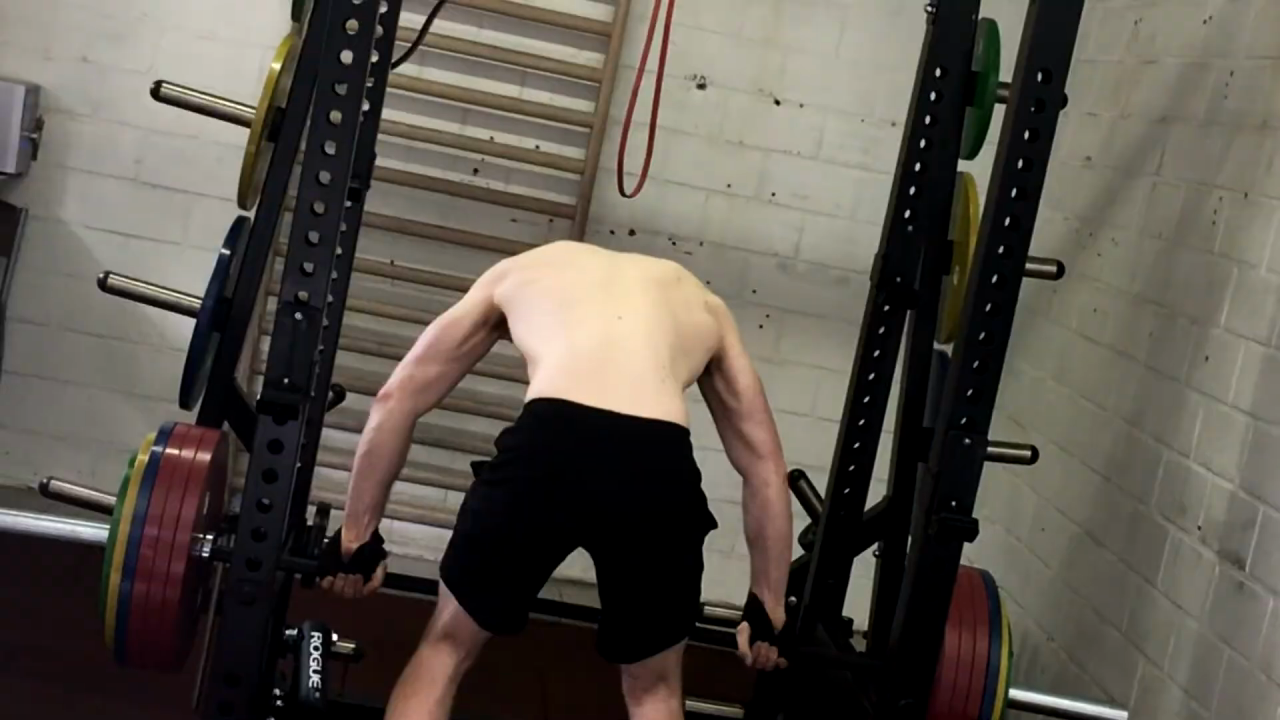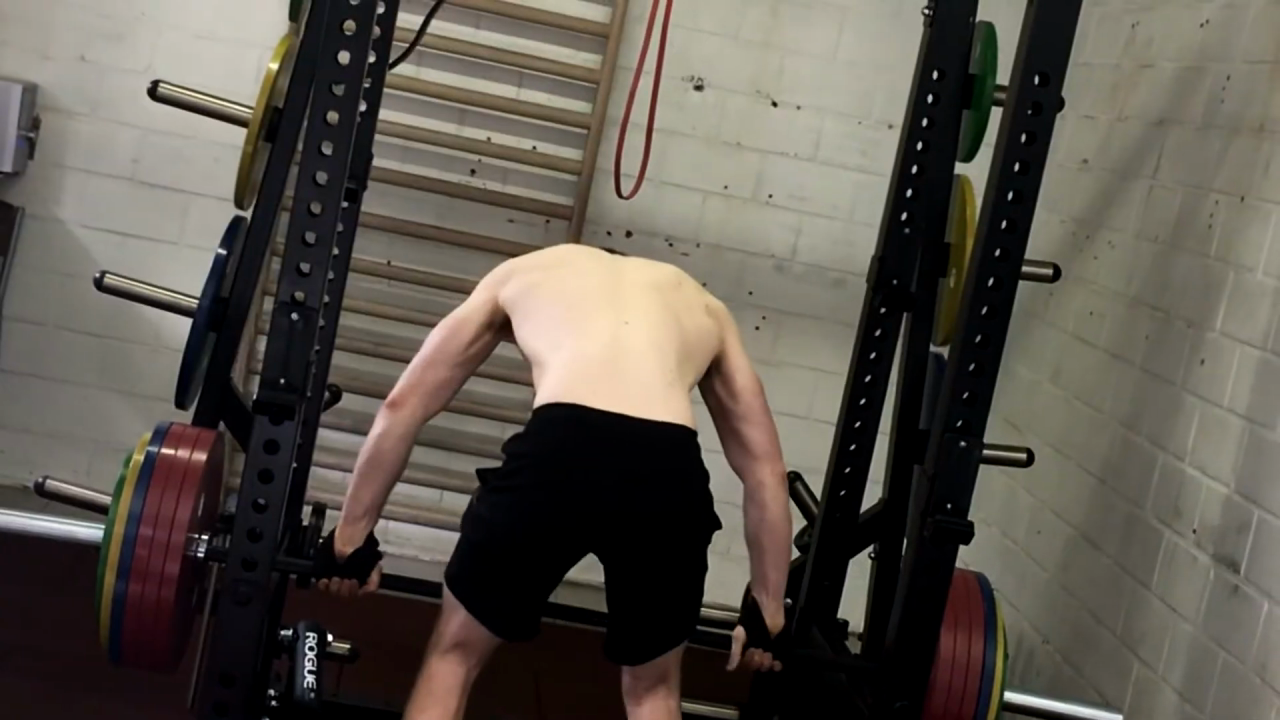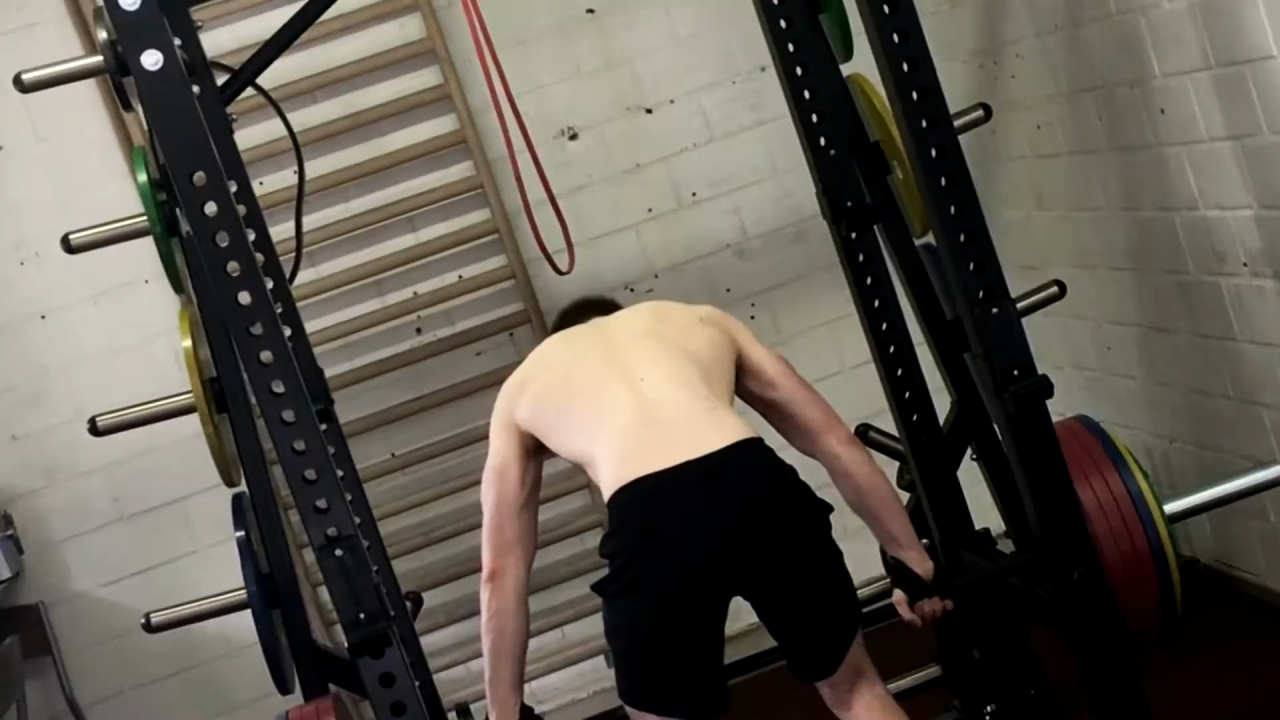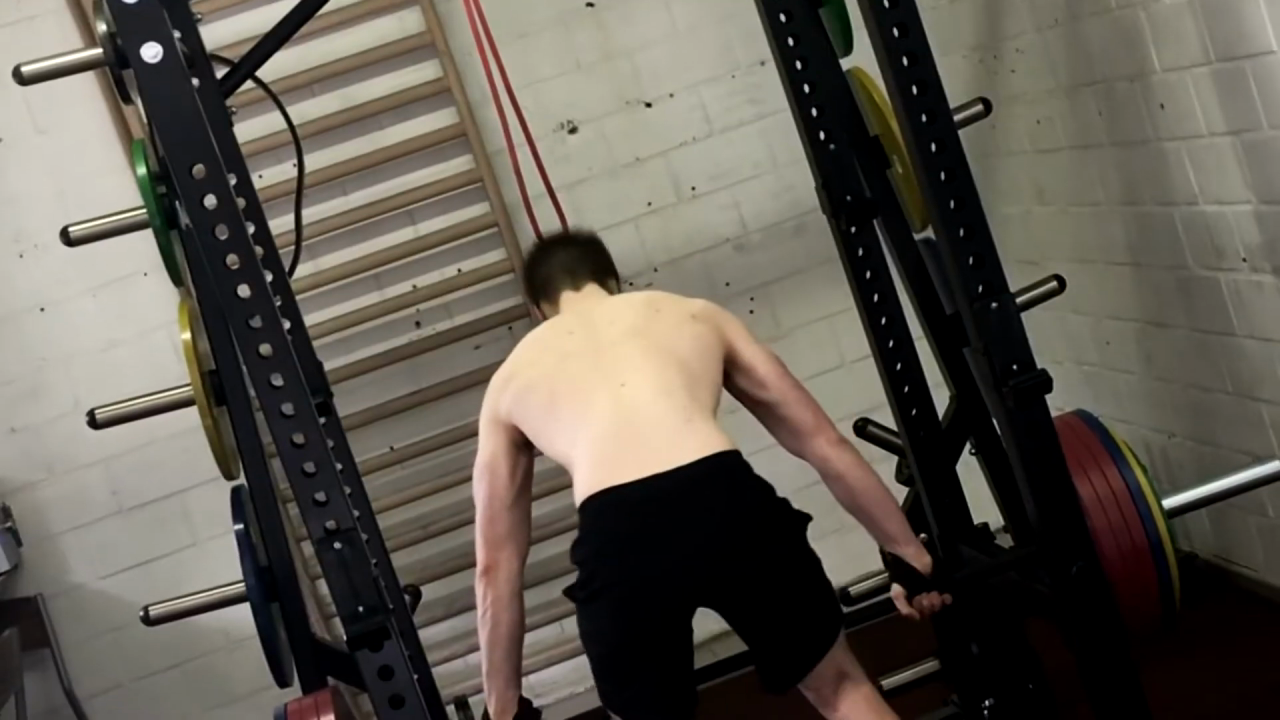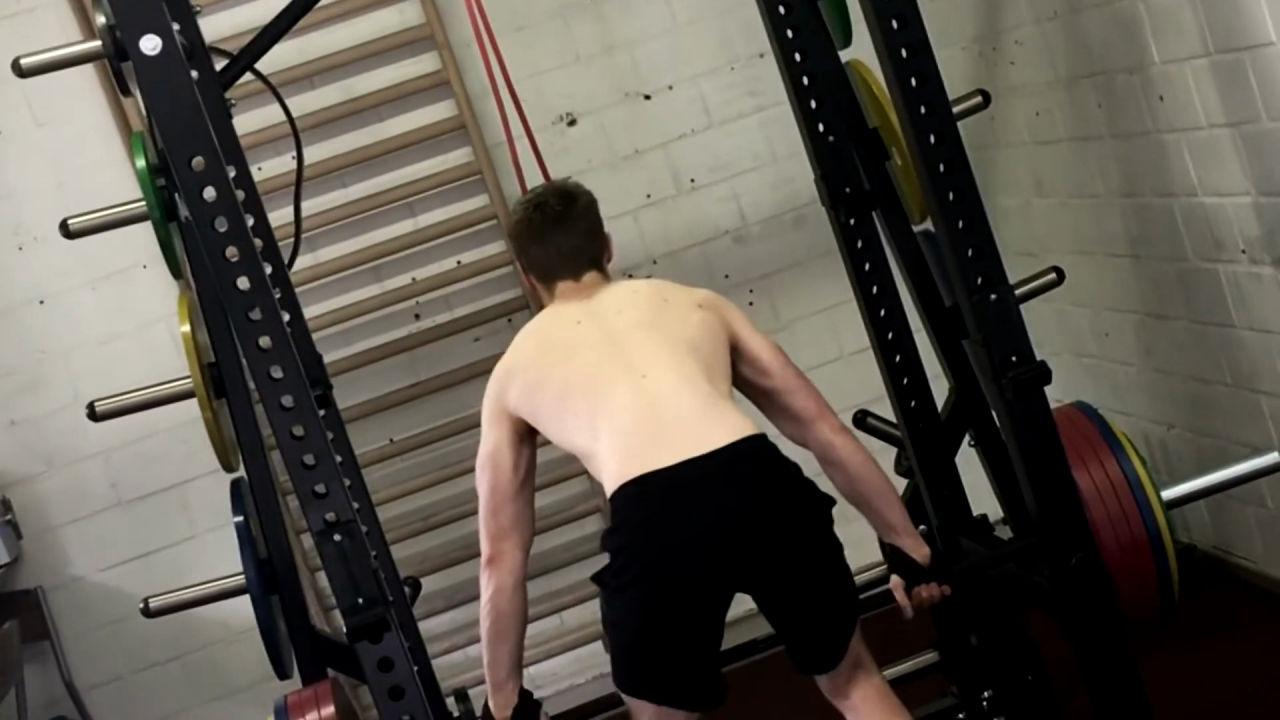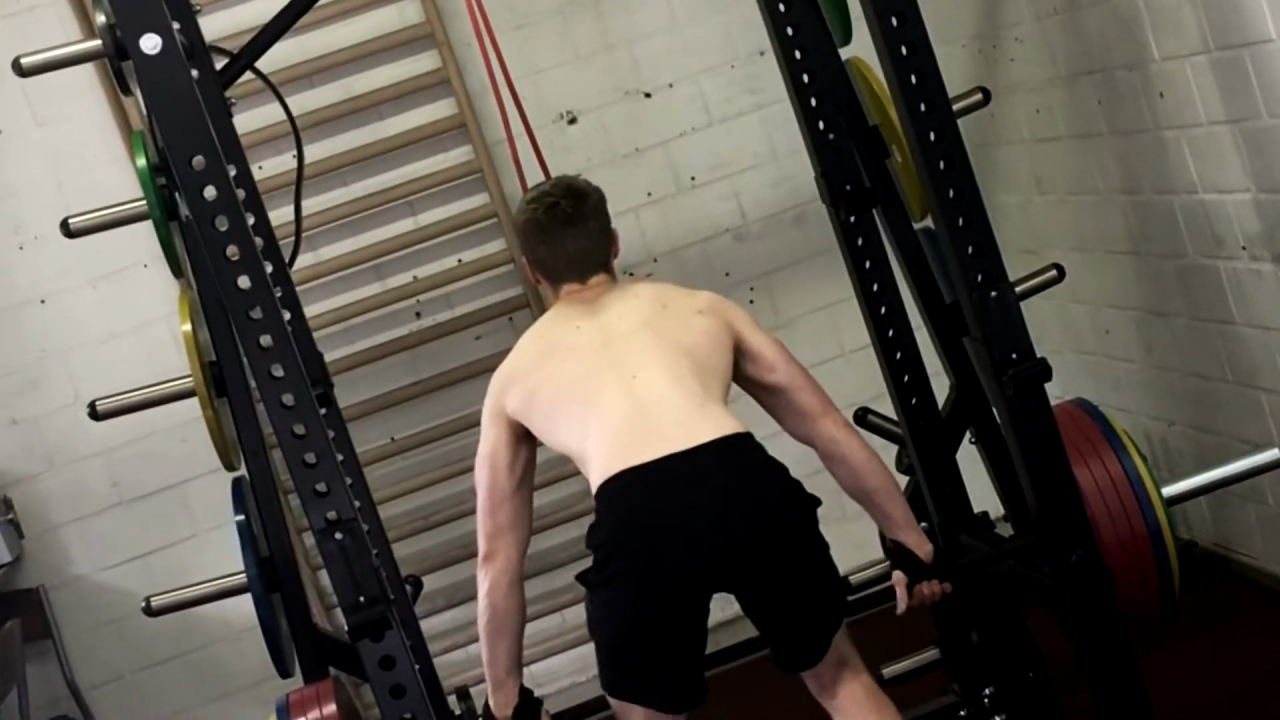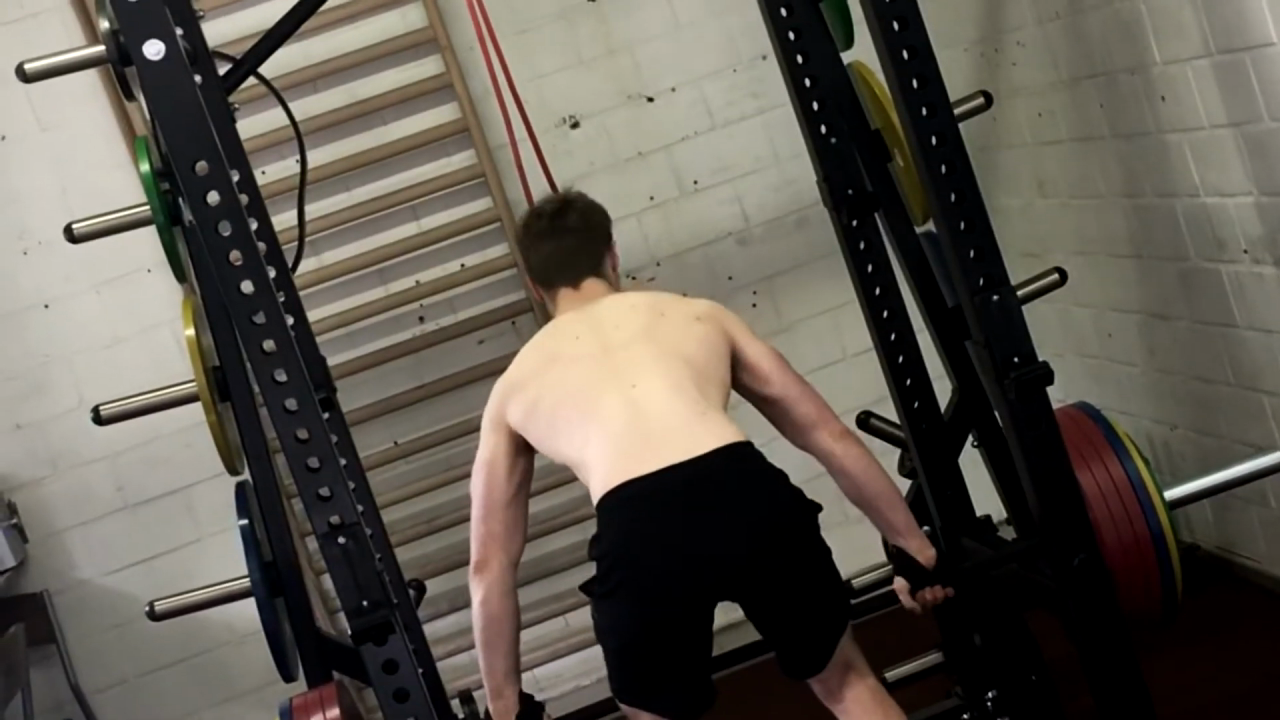
dt=0.3s
person 1, frame 1
left shoulder: (518, 272)
right shoulder: (702, 302)
left elbow: (396, 399)
right elbow: (763, 459)
left wrist: (358, 536)
right wrist: (768, 605)
left hip: (544, 444)
right hip: (647, 471)
left knee: (448, 643)
person 1, frame 2
left shoulder: (527, 272)
right shoulder: (704, 307)
left elbow: (405, 407)
right elbow: (764, 467)
left wrist: (350, 539)
right wrist: (767, 614)
left hip: (558, 456)
right hip: (670, 480)
left knee: (455, 655)
person 1, frame 3
left shoulder: (524, 384)
right shoulder: (701, 320)
left elbow: (502, 571)
right elbow: (835, 442)
right wrist: (913, 561)
left hip: (653, 530)
right hip: (762, 494)
person 1, frame 4
left shoulder: (511, 377)
right shoulder: (696, 315)
left elbow: (497, 563)
right elbow: (823, 444)
right wrist: (912, 555)
left hip: (619, 541)
right hip: (732, 504)
person 1, frame 5
left shoulder: (515, 369)
right shoulder: (696, 303)
left elbow: (501, 554)
right elbow: (823, 431)
right wrist: (910, 545)
left hip: (654, 527)
right hip: (766, 490)
person 1, frame 6
left shoulder: (516, 374)
right shoulder: (700, 306)
left elbow: (498, 554)
right elbow: (829, 431)
right wrist: (913, 542)
left hip: (636, 524)
right hip: (749, 489)
right knee: (838, 676)
person 1, frame 7
left shoulder: (517, 384)
right shoulder: (699, 315)
left elbow: (491, 563)
right elbow: (829, 437)
right wrist: (915, 547)
left hip: (640, 538)
right hip: (751, 499)
